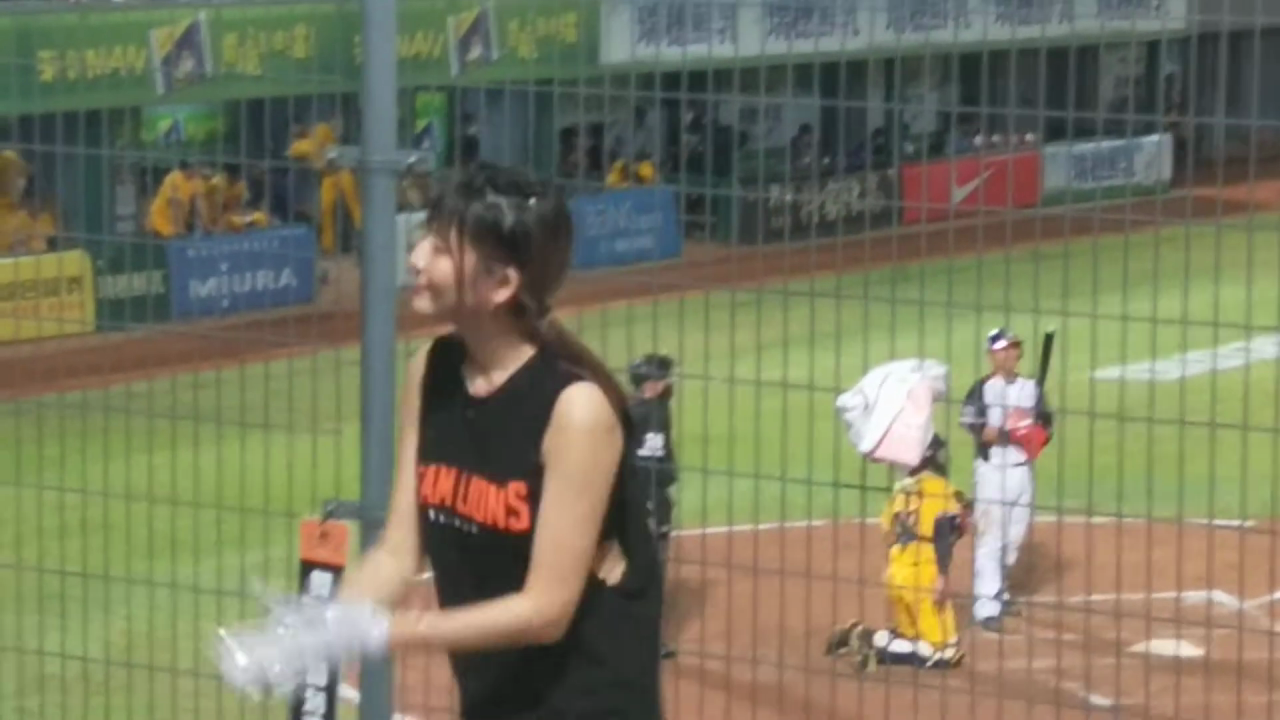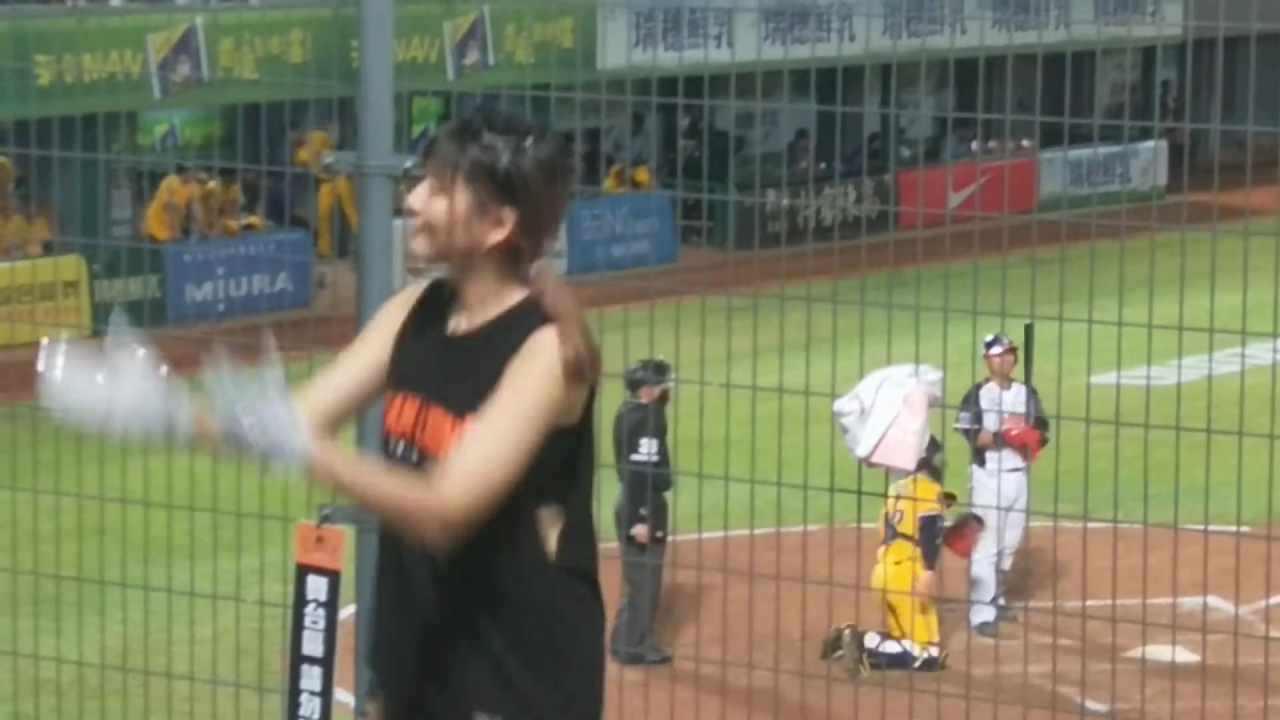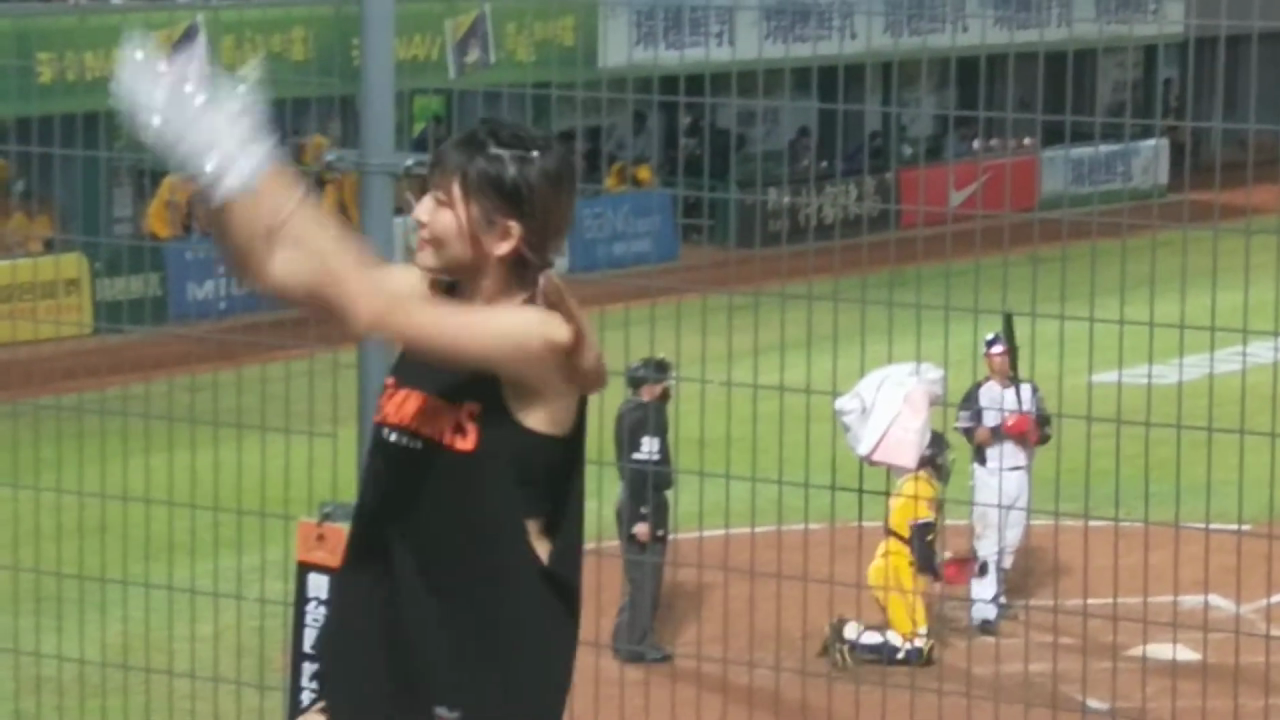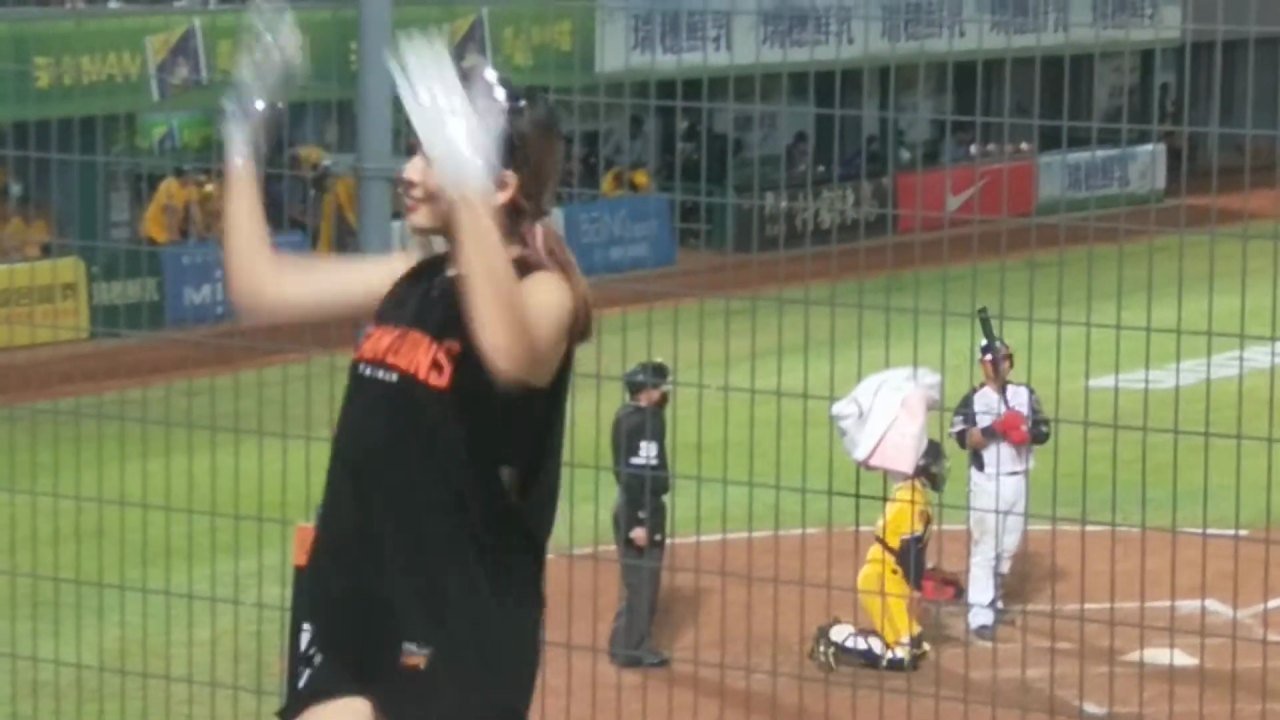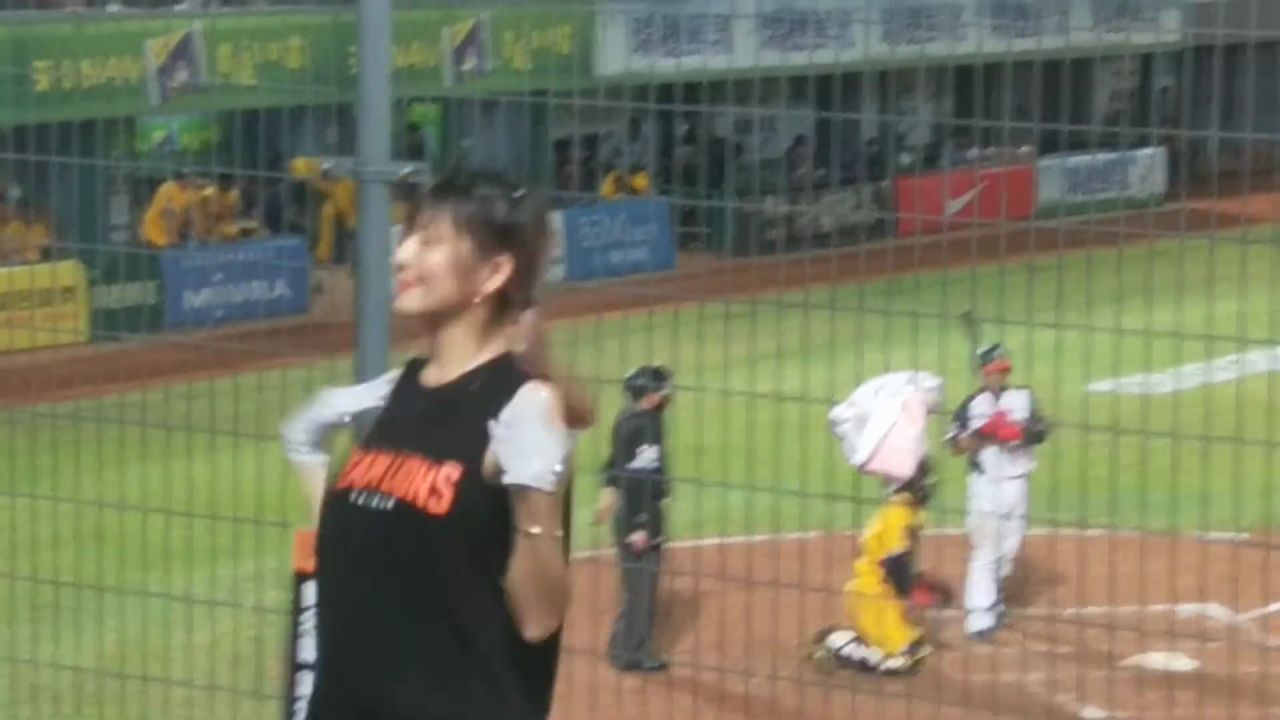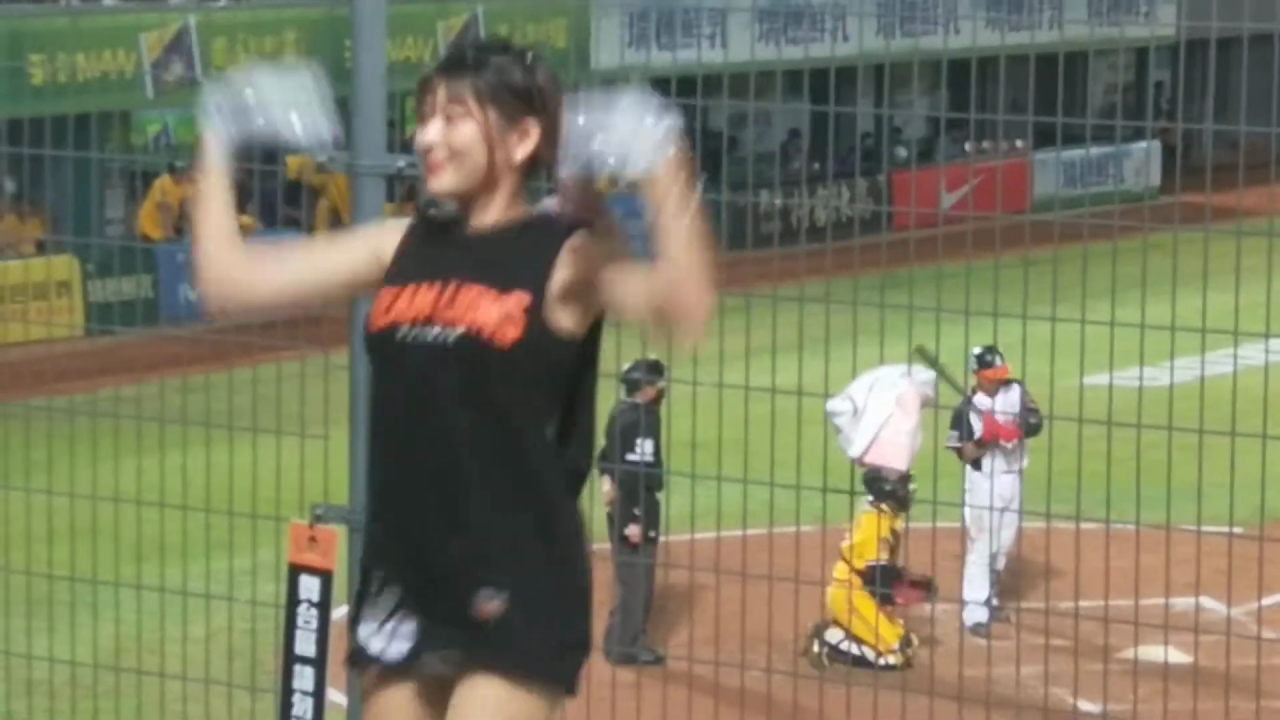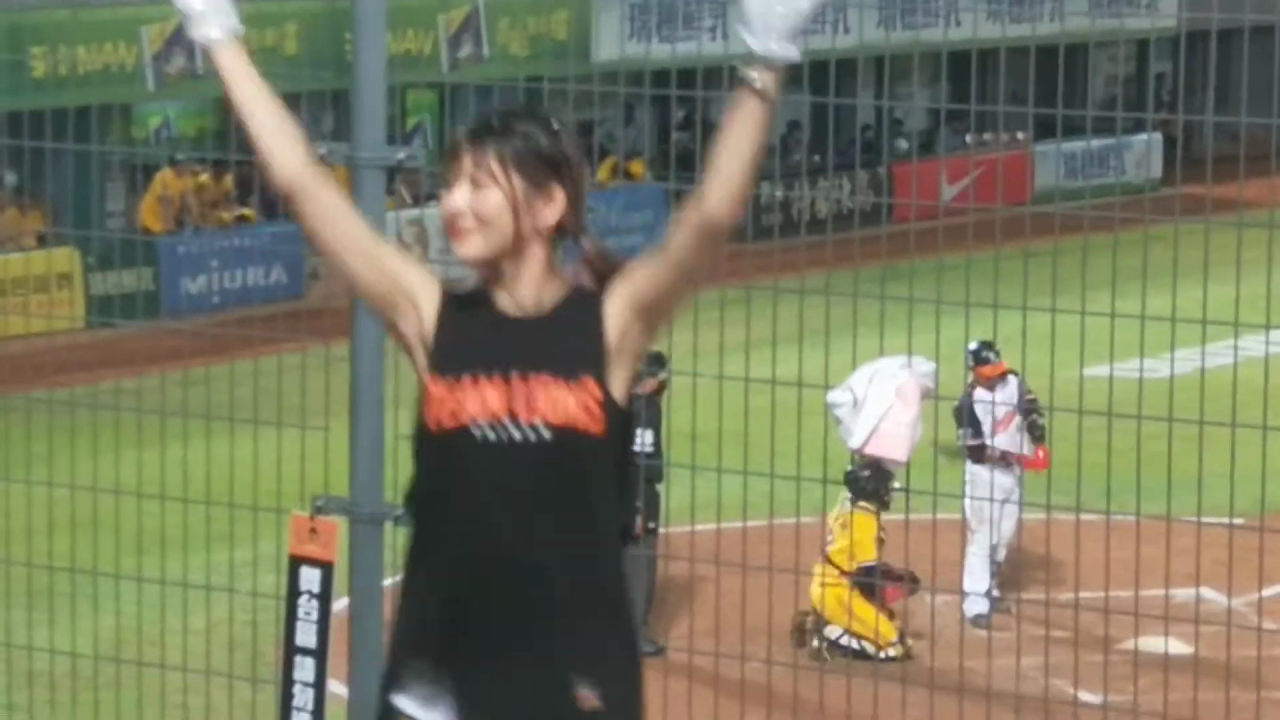
dt=0.2s
person 1, frame 1
left shoulder: (577, 406)
right shoulder: (429, 374)
left elbow: (548, 611)
right elbow: (401, 551)
left wrist: (379, 632)
right wrist: (311, 629)
person 1, frame 2
left shoulder: (545, 351)
right shoulder: (412, 314)
left elbow: (441, 514)
right elbow: (301, 418)
left wrist: (300, 448)
right wrist: (168, 410)
right hip: (420, 658)
person 1, frame 3
left shoulder: (543, 341)
right shoulder: (424, 298)
left elbow: (381, 314)
right elbow: (274, 267)
left wrist: (245, 164)
right wrist: (211, 157)
right hip: (374, 653)
person 1, frame 4
left shoulder: (540, 295)
right shoulder: (408, 279)
left elbow: (509, 356)
right elbow: (257, 290)
left wrist: (466, 175)
right wrist: (245, 129)
left hip: (458, 627)
right hip: (351, 613)
person 1, frame 5
left shoulder: (522, 406)
right shoulder: (395, 394)
left elbow: (537, 617)
right elbow: (352, 558)
left wrist: (536, 497)
right wrist: (308, 454)
person 1, frame 6
left shoulder: (564, 257)
right shoulder: (400, 247)
left elbow: (685, 318)
right elbow: (228, 286)
left wrist: (661, 167)
right wrist: (218, 140)
left hip: (522, 590)
right hip: (405, 579)
person 1, frame 7
left shoulder: (609, 325)
right shoulder: (431, 317)
left elbow: (711, 214)
right elbow: (304, 184)
left wrist: (762, 70)
right hip: (440, 658)
person 2, frame 1
left shoulder: (641, 410)
right shoulder: (645, 413)
right elbow: (641, 464)
right wrist: (649, 510)
left hip: (652, 499)
right hip: (645, 503)
person 2, frame 2
left shoulder: (634, 413)
right shoulder: (638, 419)
right elbow: (634, 473)
right wrist: (640, 518)
left hip: (646, 505)
right hip: (641, 508)
left knee: (644, 578)
right knee: (642, 578)
left ankle: (632, 639)
right ankle: (632, 644)
person 2, frame 3
left shoulder: (636, 411)
right shoulder: (640, 417)
right elbow: (636, 471)
right wrist: (642, 516)
left hip: (647, 502)
right hip: (643, 506)
left knee: (645, 577)
right knee: (643, 578)
left ankle: (634, 640)
right ankle: (633, 645)
person 2, frame 4
left shoulder: (638, 416)
right shoulder: (638, 422)
left elbow: (625, 469)
right elbow: (633, 475)
right wrist: (639, 521)
left hip: (644, 507)
right hip: (640, 510)
left knee: (642, 582)
right knee: (640, 583)
left ankle: (632, 645)
right ankle: (630, 649)
person 2, frame 5
left shoulder: (634, 419)
right shoulder: (638, 425)
left elbow: (617, 467)
right elbow: (635, 478)
right wrist: (638, 524)
left hip: (643, 511)
right hip: (639, 513)
left knee: (642, 584)
right knee: (640, 585)
left ankle: (631, 648)
right ankle: (629, 652)
person 2, frame 6
left shoulder: (628, 412)
right shoulder: (634, 418)
left elbow: (609, 455)
right elbow: (629, 470)
right wrist: (634, 518)
left hip: (638, 505)
right hip: (634, 507)
left knee: (637, 578)
right knee: (635, 579)
left ankle: (627, 641)
right ankle: (625, 646)
person 2, frame 7
left shoulder: (635, 404)
right shoulder: (640, 409)
right elbow: (634, 462)
right wrist: (636, 508)
left hip: (640, 496)
right hip: (638, 497)
left knee: (640, 569)
right knee: (638, 569)
person 3, frame 1
left shoulder: (1031, 387)
right shoulder: (982, 388)
left elbow: (1046, 425)
right elbow: (978, 431)
left wrist: (1038, 435)
right wrist: (1012, 434)
left hip: (1023, 470)
right hip: (993, 471)
left knee: (1014, 537)
right knee: (990, 538)
left ankle: (999, 593)
right ankle: (986, 606)
person 3, frame 2
left shoulder: (1027, 392)
right shoulder: (978, 394)
left elbow: (1042, 431)
right elbow: (973, 436)
left wrist: (1034, 439)
right wrist: (1006, 436)
left hip: (1019, 476)
right hip: (988, 477)
left knee: (1009, 543)
right knee: (986, 544)
left ankle: (995, 598)
right ankle: (981, 611)
person 3, frame 3
left shoulder: (1029, 391)
right shoulder: (978, 393)
left elbow: (1046, 430)
right elbow: (972, 435)
left wrist: (1032, 433)
right wrist: (1005, 428)
left hip: (1020, 474)
right hip: (989, 476)
left knee: (1010, 542)
right knee: (987, 543)
left ankle: (996, 596)
right ankle: (982, 610)
person 3, frame 4
left shoulder: (1025, 394)
right shoulder: (974, 399)
left elbow: (1044, 431)
right elbow: (964, 440)
left wrist: (1024, 432)
right wrist: (995, 427)
left hip: (1018, 480)
right hip: (987, 481)
left knee: (1008, 546)
right knee: (984, 548)
left ankle: (993, 601)
right ankle: (980, 615)
person 3, frame 5
left shoulder: (1024, 397)
right shoulder: (972, 405)
left elbow: (1041, 430)
right elbow: (957, 445)
left wrist: (1018, 431)
right wrist: (985, 431)
left hip: (1018, 484)
right hip: (986, 487)
left knee: (1008, 550)
right knee: (984, 552)
left ankle: (994, 606)
right ankle: (979, 618)
person 3, frame 6
left shoulder: (1016, 390)
right shoulder: (967, 406)
left elbow: (1035, 420)
right elbow: (962, 452)
left wrist: (1017, 431)
right wrist: (984, 439)
left hip: (1013, 477)
right hip: (983, 481)
left knee: (1003, 544)
right knee: (980, 546)
left ankle: (988, 599)
right ankle: (975, 613)
person 3, frame 7
left shoulder: (1013, 381)
right shoulder: (968, 402)
left elbow: (1034, 415)
right elbow: (979, 451)
left wrist: (1039, 447)
right wrist: (1017, 458)
left hip: (1012, 471)
right hip: (985, 474)
left knee: (1004, 535)
right knee: (981, 538)
left ankle: (989, 590)
right ankle: (976, 604)
person 4, frame 1
left shoulder: (901, 489)
right shoulder: (939, 488)
right elbow: (943, 531)
right wrist: (943, 574)
left hip: (896, 572)
right hip: (922, 574)
left knee: (909, 635)
right knee: (944, 653)
left ankle: (854, 632)
right ankle: (875, 643)
person 4, frame 2
left shoulder: (897, 489)
right shoulder: (929, 488)
right elbow: (929, 530)
right wrist: (929, 570)
left hip: (885, 572)
right hip: (907, 573)
left knee: (906, 641)
right knee: (930, 656)
left ankle: (848, 638)
right ankle: (865, 647)
person 4, frame 3
left shoulder: (908, 483)
right shoulder: (924, 487)
right elbow: (921, 538)
left wrist: (937, 563)
right wrist: (934, 575)
left hip: (888, 568)
right hip: (896, 571)
left knee: (921, 642)
right knee: (918, 648)
left ankle: (848, 634)
right ankle: (847, 635)
person 4, frame 4
left shoulder: (906, 493)
right shoulder: (912, 500)
right elbow: (908, 550)
left wrist: (924, 576)
right wrist: (916, 585)
left hip: (888, 577)
right hip: (882, 578)
left knee: (917, 646)
right knee: (900, 654)
left ankle: (845, 634)
right ankle: (834, 638)
person 4, frame 5
left shoulder: (901, 508)
right shoulder: (897, 515)
right elbow: (895, 559)
left wrist: (918, 584)
right wrist: (906, 597)
left hip: (878, 587)
right hip: (870, 589)
left knee: (917, 649)
right knee: (897, 661)
left ankle: (845, 636)
right ankle: (835, 644)
person 4, frame 6
left shoulder: (872, 511)
right shoulder: (878, 521)
right elbow: (875, 572)
left wrist: (906, 577)
right wrist: (888, 601)
left hip: (850, 588)
right hip: (851, 593)
left knee: (907, 641)
right knee: (895, 654)
left ankle: (833, 630)
right ankle: (829, 640)
person 4, frame 7
left shoulder: (847, 507)
right shoulder: (865, 520)
right elbow: (867, 573)
left wrist: (890, 574)
right wrist: (885, 592)
left hip: (825, 586)
right hip: (835, 593)
right knee: (893, 646)
left ankle: (815, 619)
right ankle: (828, 635)
